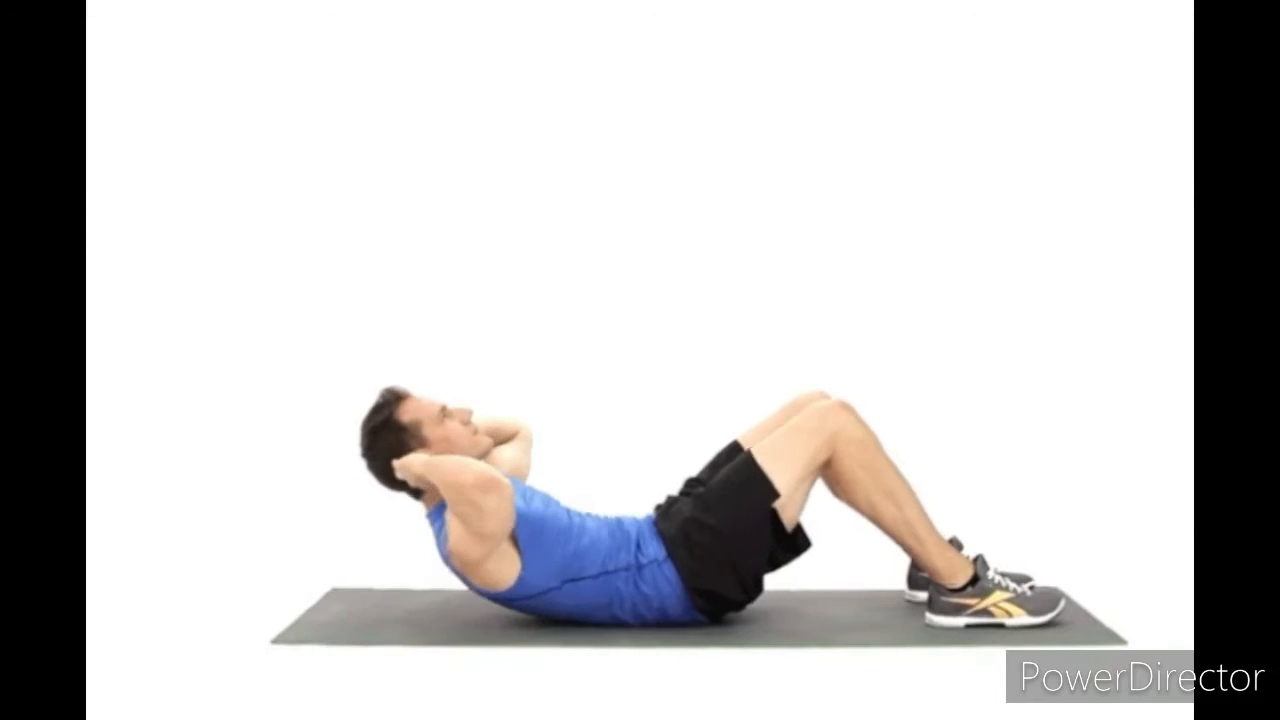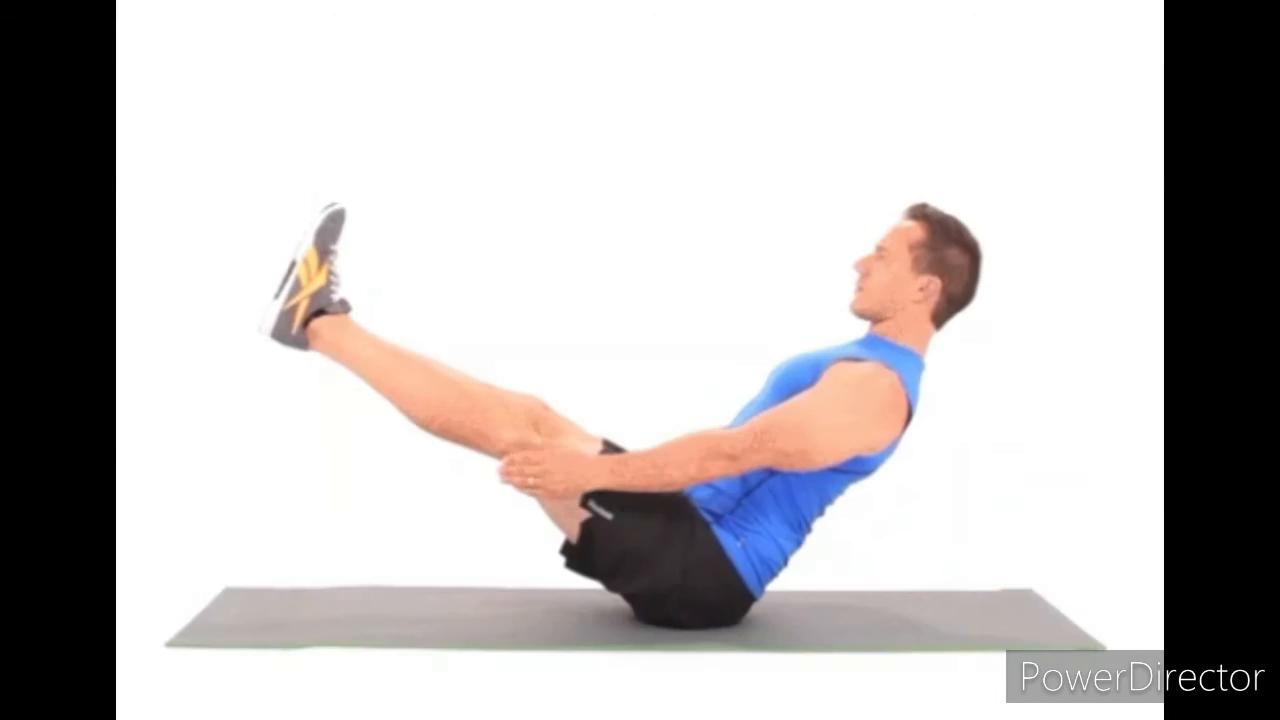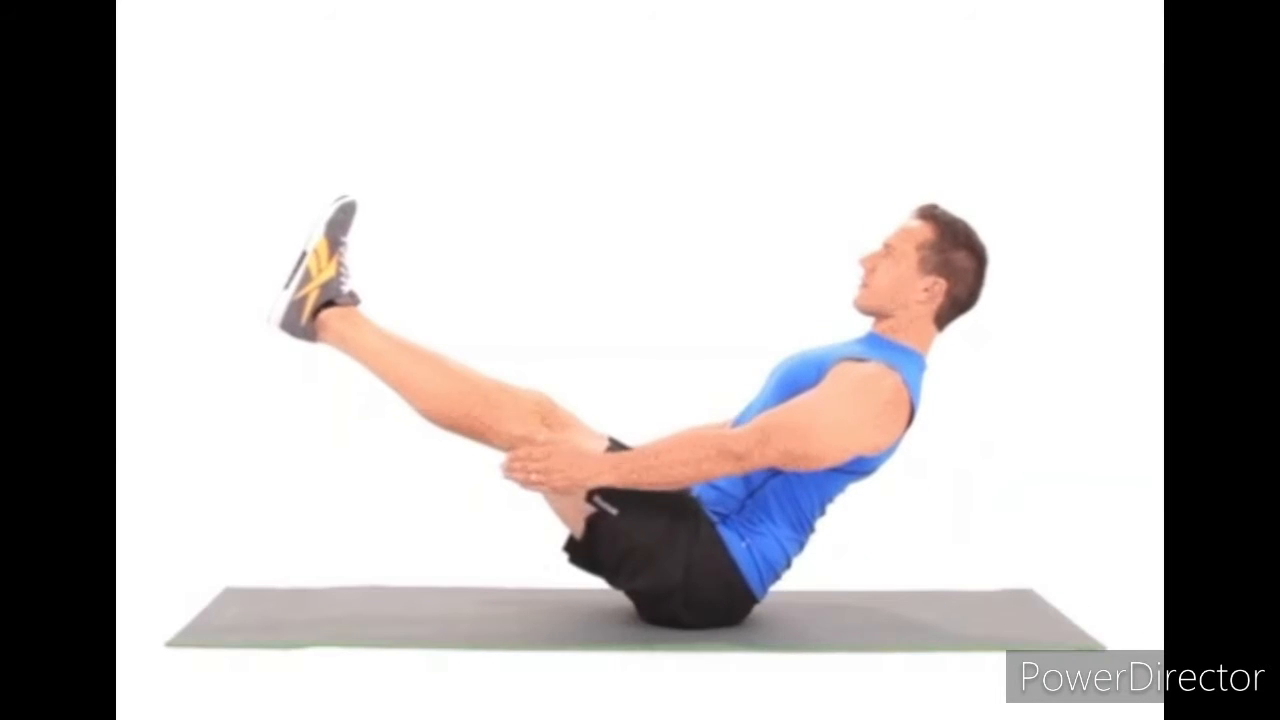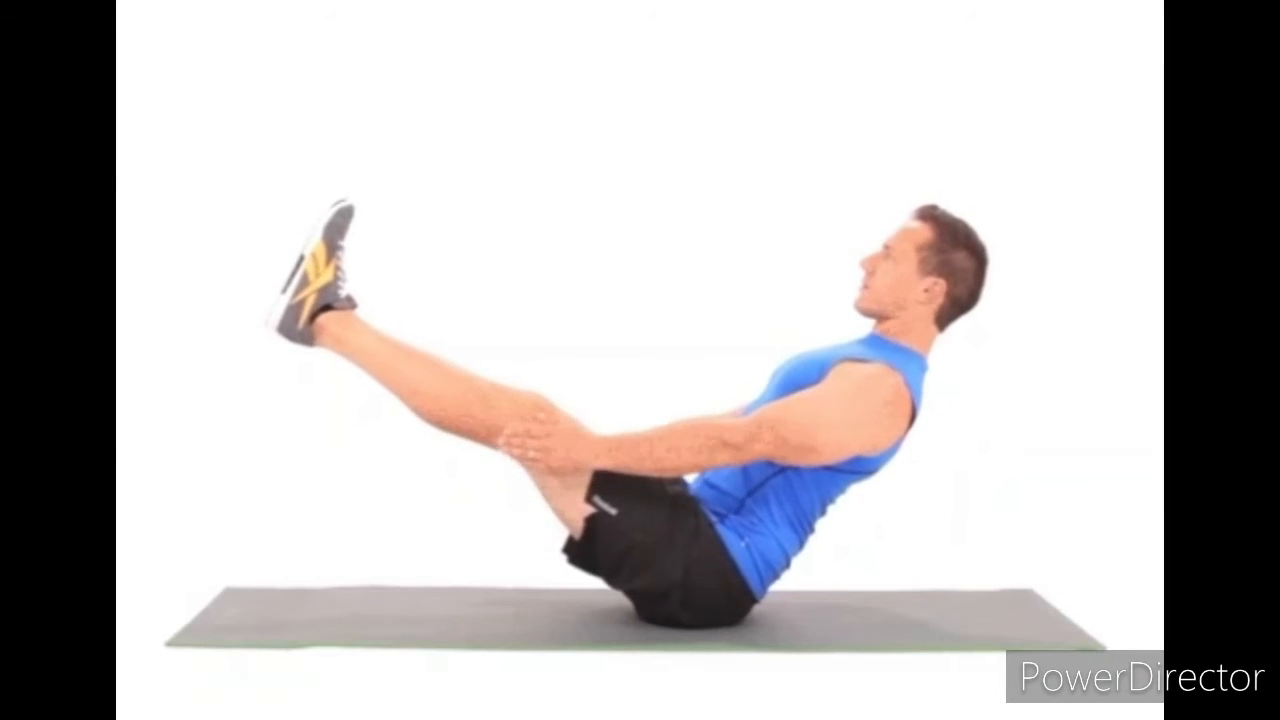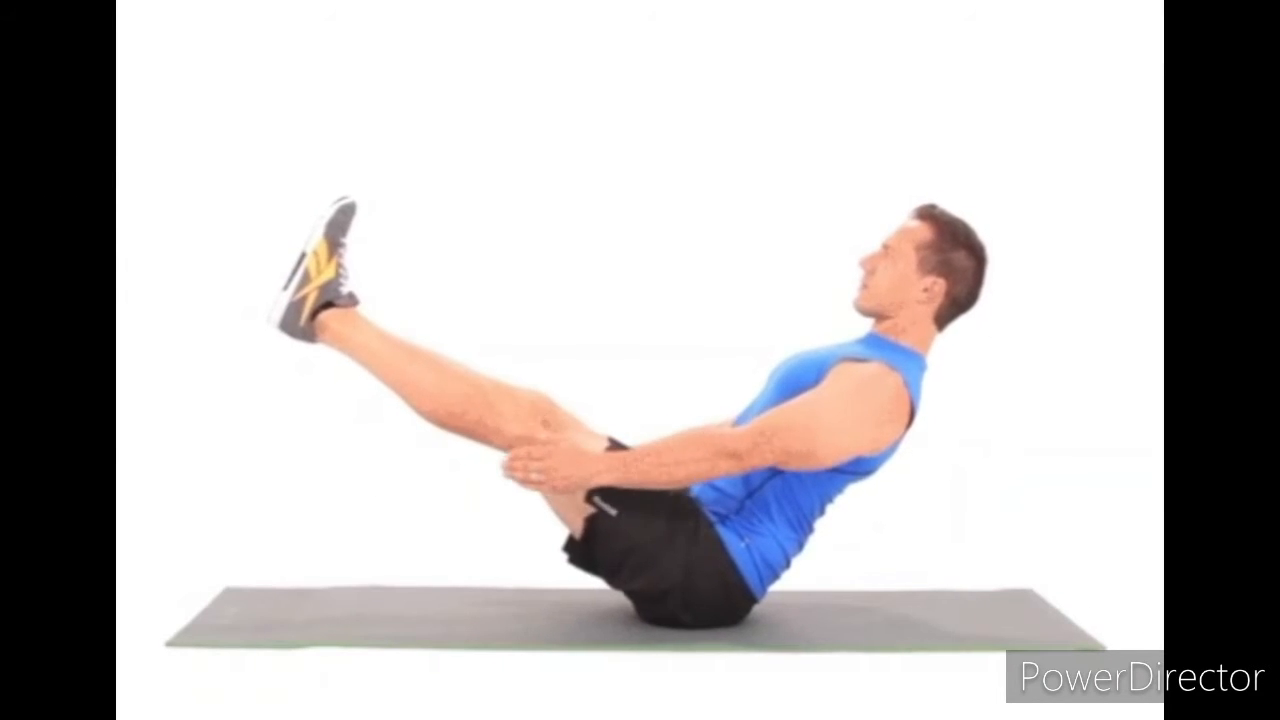
dt=1s
person 1, frame 1
left shoulder: (474, 498)
right shoulder: (469, 539)
left elbow: (518, 433)
right elbow: (487, 484)
left wrist: (461, 429)
right wrist: (424, 465)
left hip: (669, 538)
right hip: (690, 574)
left knee: (818, 408)
right knee: (832, 422)
left ankle: (939, 565)
right ankle: (963, 589)
person 1, frame 2
left shoulder: (874, 387)
right shoulder: (862, 366)
left elbow: (732, 454)
left wrist: (590, 472)
right wrist: (595, 469)
left hip: (702, 569)
right hip: (698, 544)
left knee: (523, 428)
right knee: (529, 422)
left ankle: (320, 322)
right ankle: (323, 322)
person 1, frame 3
left shoulder: (878, 388)
right shoulder: (863, 363)
left elbow: (738, 451)
right elbow: (746, 439)
left wrist: (594, 470)
right wrist: (599, 463)
left hip: (706, 570)
right hip: (702, 542)
left knee: (529, 421)
right knee: (537, 418)
left ankle: (329, 314)
right ankle: (334, 314)
person 1, frame 4
left shoulder: (878, 389)
right shoulder: (862, 363)
left elbow: (737, 442)
right elbow: (745, 428)
left wrist: (592, 451)
right wrist: (600, 450)
left hip: (704, 569)
right hip: (703, 540)
left knee: (526, 417)
right knee: (534, 416)
left ankle: (326, 318)
right ankle: (332, 317)
person 1, frame 5
left shoulder: (879, 388)
right shoulder: (861, 363)
left elbow: (739, 450)
right elbow: (744, 438)
left wrist: (594, 469)
right wrist: (599, 459)
left hip: (706, 570)
right hip: (704, 541)
left knee: (529, 421)
right knee: (533, 417)
left ankle: (328, 316)
right ankle: (334, 315)
